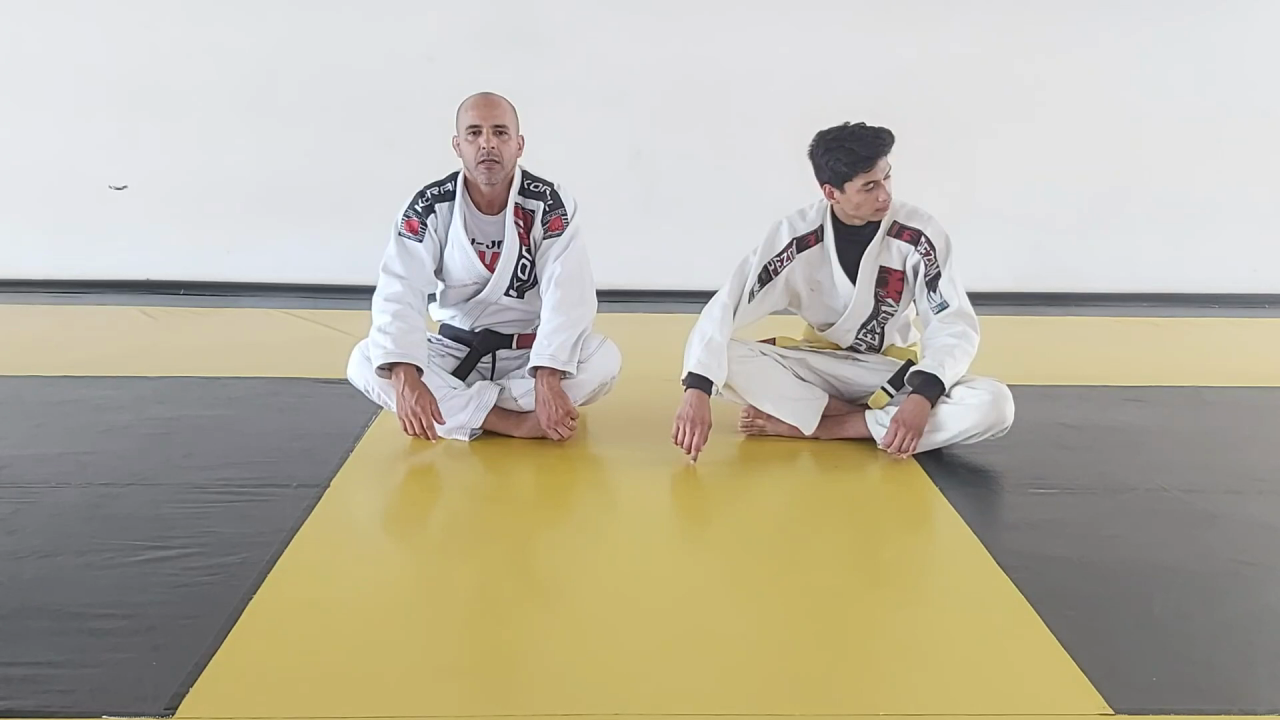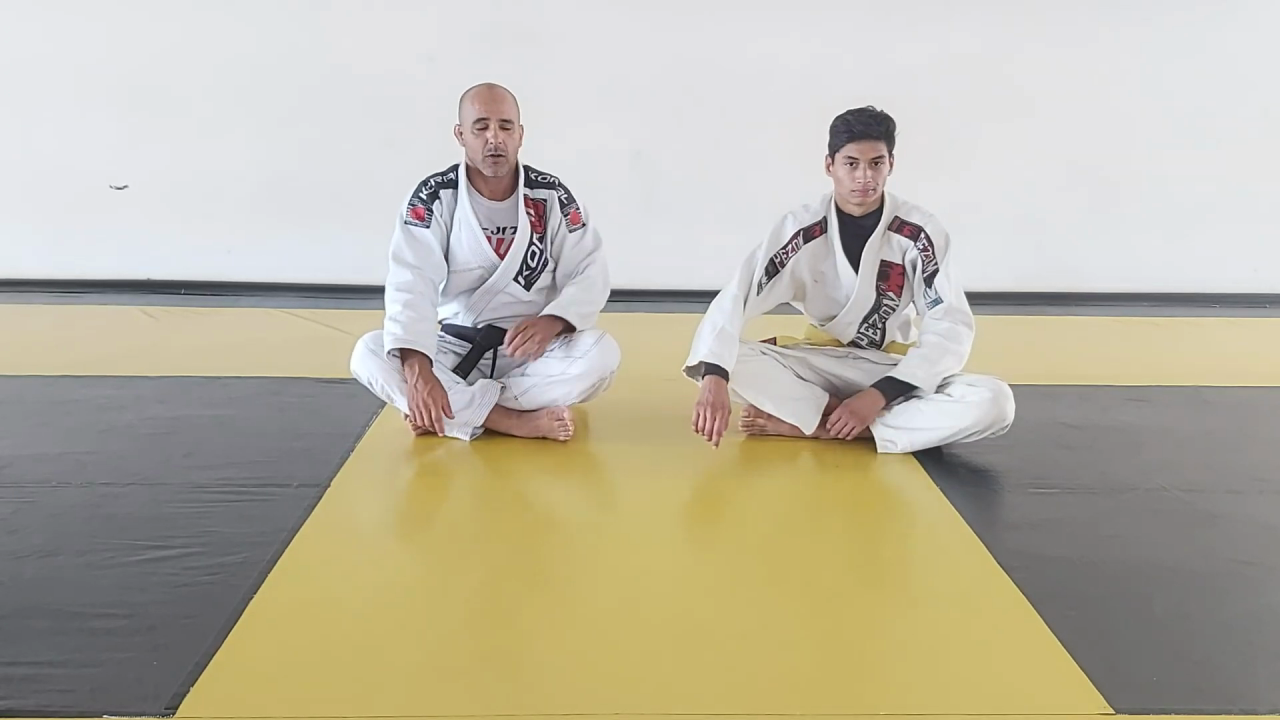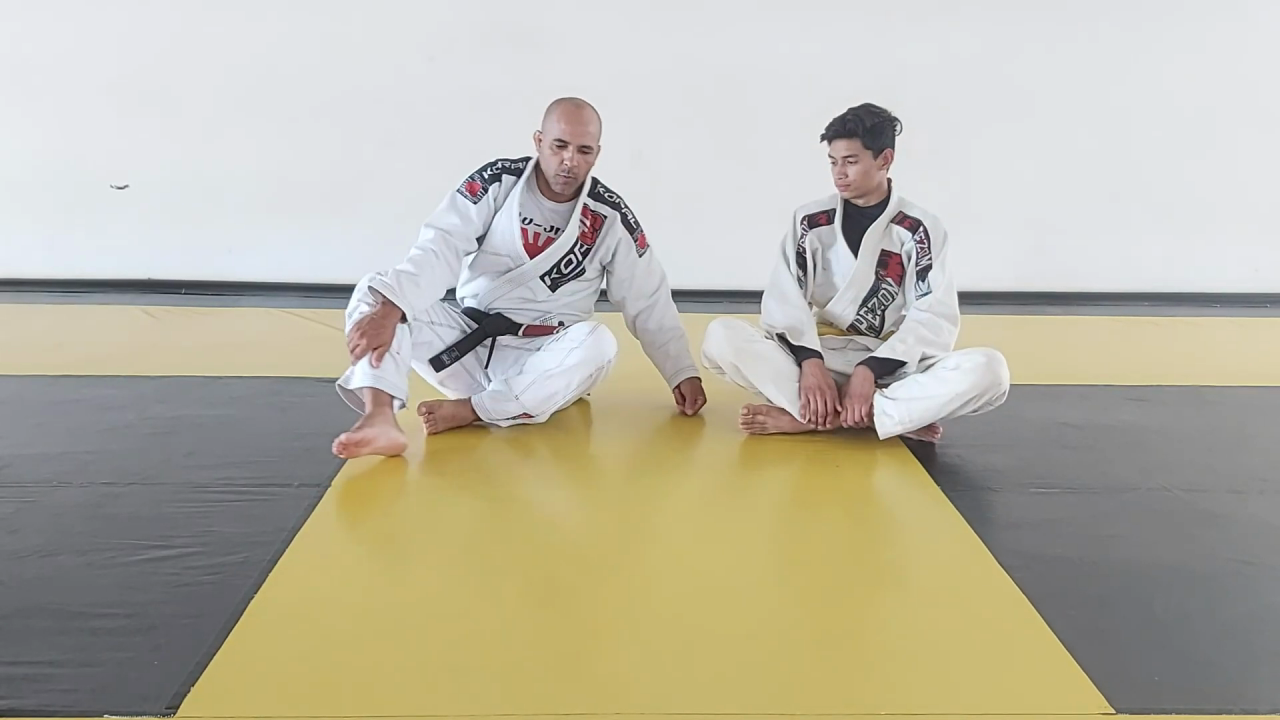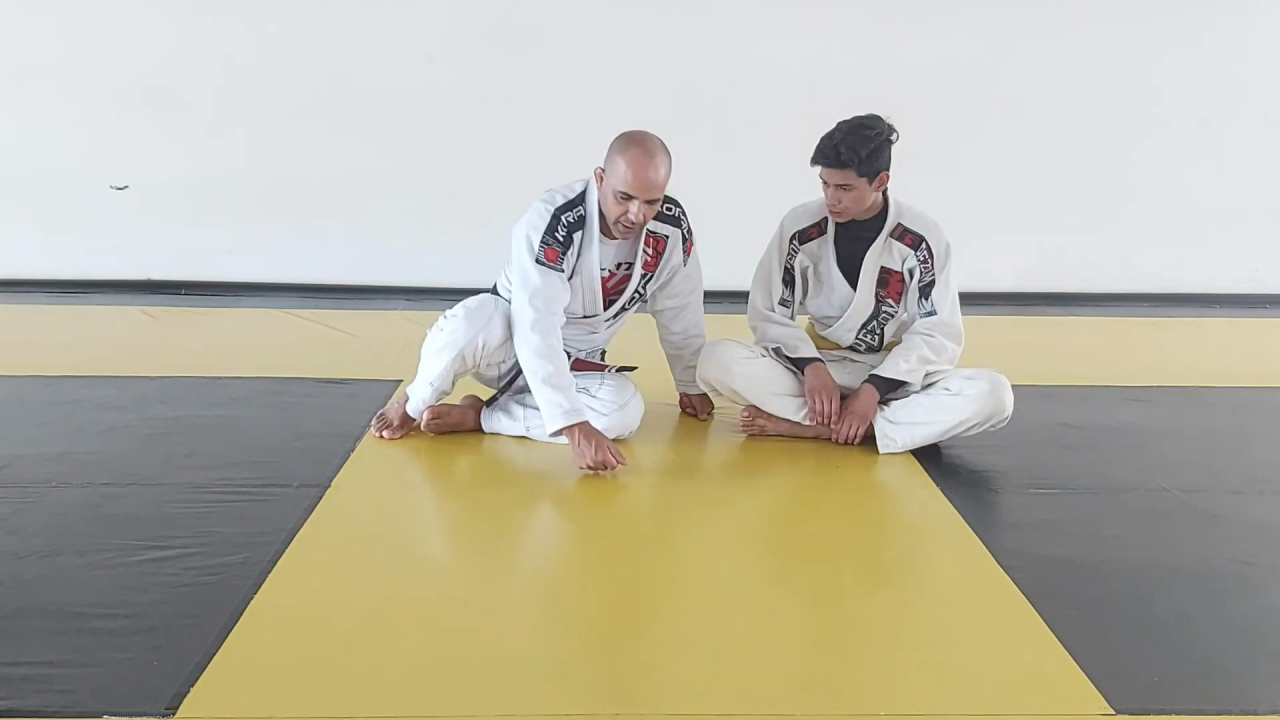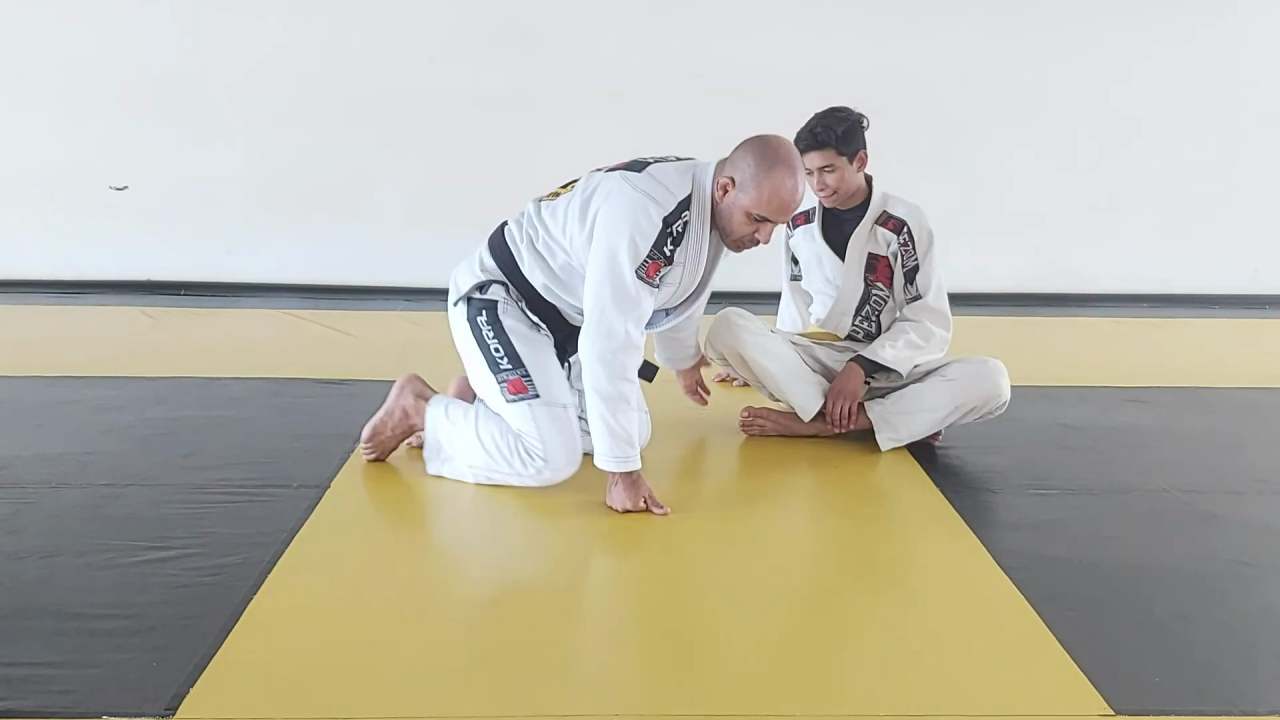
dt=1s
person 1, frame 1
left shoulder: (550, 204)
right shoulder: (429, 208)
left elbow: (567, 297)
right elbow: (399, 294)
left wrist: (548, 380)
right wrist: (406, 378)
left hip: (530, 352)
right hip: (456, 350)
left knee: (603, 359)
right knee: (365, 362)
left ankle: (458, 411)
right ankle: (516, 422)
person 1, frame 2
left shoulder: (552, 197)
right shoulder: (433, 198)
left elbow: (590, 274)
right elbow: (411, 286)
left wrist: (552, 322)
right wrist: (418, 369)
left hip: (536, 349)
right hip: (458, 349)
left knee: (601, 355)
right knee: (370, 355)
left ankle: (459, 413)
right ankle: (514, 420)
person 1, frame 3
left shoulder: (610, 216)
right shoulder: (496, 182)
left elbow: (649, 301)
right elbow: (437, 250)
left wrist: (683, 373)
right wrist: (390, 309)
left hip: (541, 359)
right hip: (467, 341)
left knee: (597, 345)
right knee: (373, 293)
left ankle: (471, 411)
right ankle: (381, 422)
person 1, frame 4
left shoulder: (671, 226)
right shoulder: (551, 220)
left elbow: (680, 307)
right elbow: (535, 331)
left wrist: (690, 385)
right wrist: (575, 426)
left hip: (576, 364)
right hip: (509, 341)
left knee: (625, 410)
right knee: (475, 321)
left ankle: (480, 415)
right ankle: (414, 405)
person 1, frame 5
left shoulder: (721, 212)
right shoulder: (644, 210)
left elbow: (680, 294)
right elbow: (610, 346)
left wrist: (684, 360)
right wrist: (623, 471)
left hip: (562, 318)
right hip: (499, 297)
left knee: (633, 432)
right knee: (551, 457)
left ankle: (476, 400)
right ankle: (419, 408)
person 2, frame 1
left shoulder: (918, 234)
right shoulder: (796, 236)
left elbow: (953, 325)
right elbow: (725, 309)
left wrist: (922, 398)
right wrist: (697, 392)
left hip: (892, 373)
right hip: (818, 368)
left knee: (993, 405)
right knee: (725, 359)
left ankle: (815, 427)
person 2, frame 2
left shoulder: (920, 231)
right shoulder: (800, 228)
left elbow: (949, 325)
right elbow: (734, 300)
left wrist: (881, 394)
right wrist: (713, 377)
left hip: (893, 373)
right hip: (820, 365)
left knee: (994, 403)
right knee: (729, 364)
left ankle: (808, 423)
person 2, frame 3
left shoulder: (921, 229)
right shoulder: (810, 220)
left elbow: (933, 320)
right elbow: (784, 300)
left wrist: (870, 370)
right wrist: (809, 362)
left hip: (892, 364)
right hip: (819, 354)
left knee: (988, 371)
right knee: (721, 337)
left ankle: (817, 416)
person 2, frame 4
left shoulder: (922, 237)
right shoulder: (799, 226)
left elbow: (936, 334)
right elbow: (768, 313)
left wrist: (874, 388)
right wrist: (811, 366)
left hip: (893, 372)
right hip: (817, 363)
left knee: (993, 395)
right knee: (717, 363)
left ankle: (816, 425)
person 2, frame 5
left shoulder: (904, 223)
right shoulder: (799, 220)
left elbow: (929, 324)
left wrist: (861, 368)
right wrist: (770, 363)
left hip: (888, 366)
right hip: (820, 358)
left knee: (990, 380)
right knee: (726, 327)
left ankle: (821, 423)
